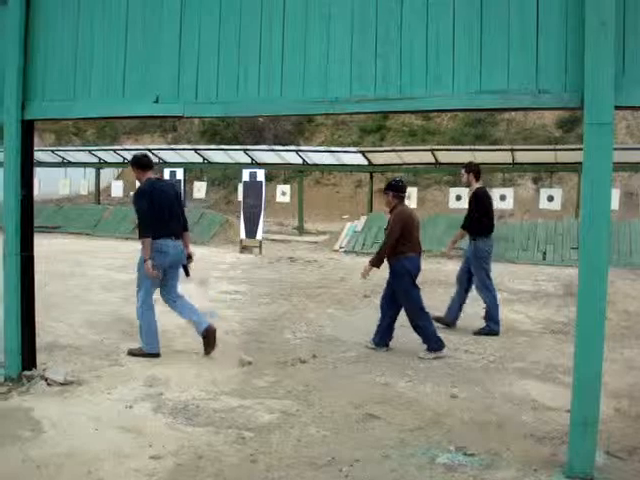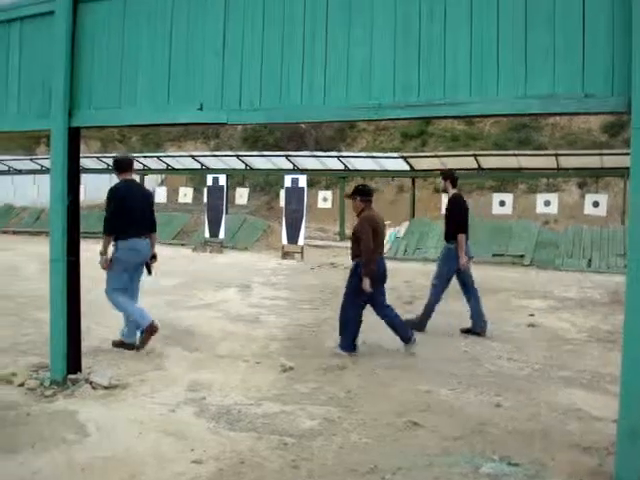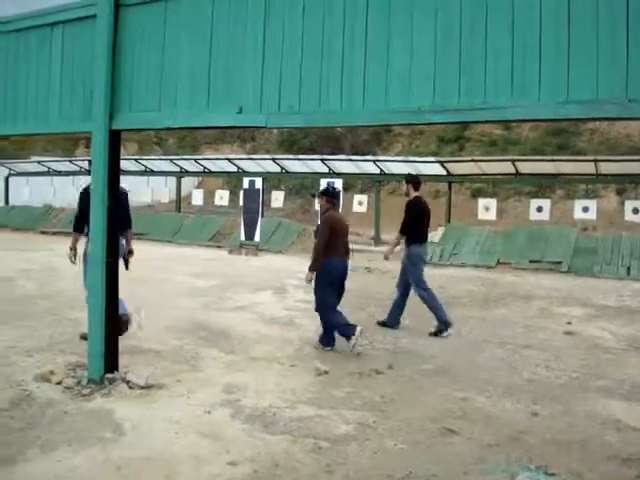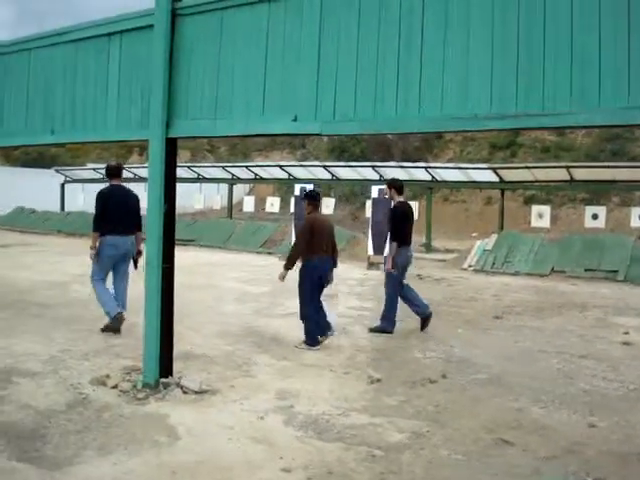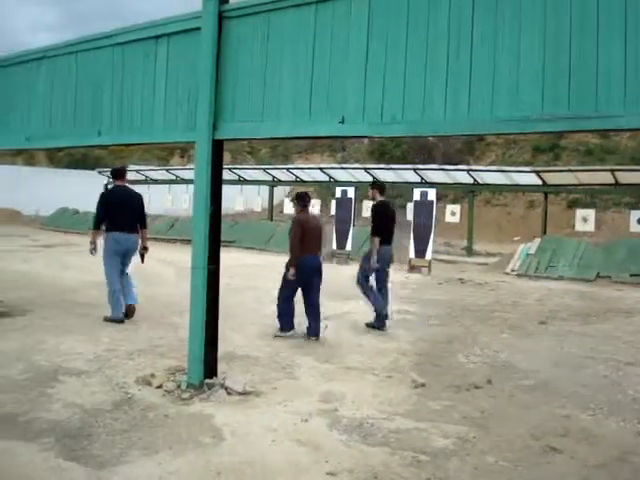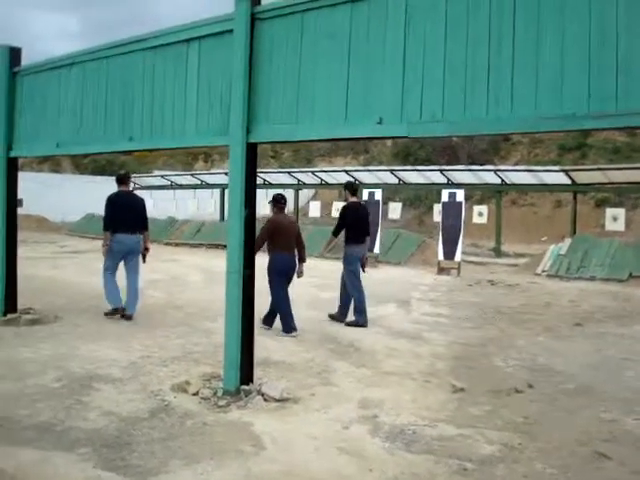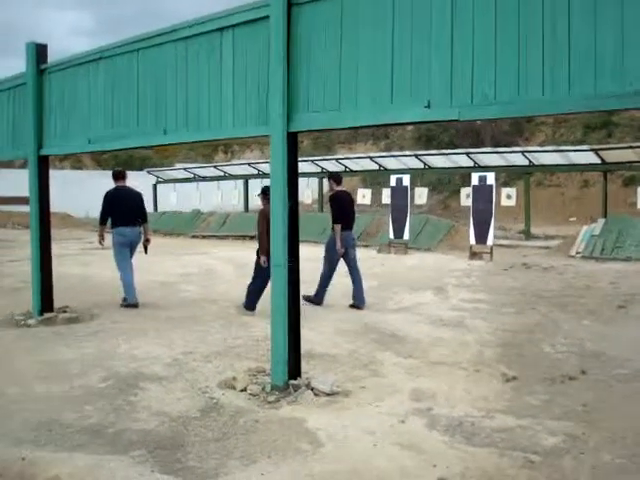
dt=0.7s
person 1, frame 1
left shoulder: (142, 191)
right shoulder: (172, 188)
left elbow: (145, 228)
right elbow: (183, 221)
left wrist: (146, 259)
right wrist: (187, 248)
left hip: (157, 247)
right hip: (176, 247)
left knee: (144, 298)
right knee: (171, 295)
left ankle: (149, 347)
right ankle: (204, 327)
person 1, frame 2
left shoulder: (116, 191)
right shoulder: (146, 192)
left elbow: (110, 225)
right elbow: (152, 225)
left wrist: (104, 252)
right wrist: (152, 249)
left hip: (126, 246)
right hip: (143, 246)
left knee: (114, 292)
right knee: (130, 293)
left ankle: (147, 324)
right ankle: (130, 338)
person 1, frame 3
left shoulder: (88, 192)
right shoulder: (121, 193)
left elbow: (80, 221)
right elbow: (126, 221)
left wrist: (73, 246)
right wrist: (128, 244)
right hip: (116, 244)
right ankle: (122, 314)
person 1, frame 4
left shoulder: (104, 194)
right shoulder: (132, 196)
left elbow: (97, 222)
right elbow: (138, 224)
left wrist: (94, 246)
right wrist: (138, 246)
left hip: (109, 242)
right hip: (128, 242)
left knee: (97, 280)
right knee: (121, 283)
left ankle: (115, 313)
right ankle: (116, 321)
person 1, frame 5
left shoulder: (107, 195)
right shoulder: (136, 196)
left elbow: (99, 220)
right elbow: (142, 221)
left wrist: (93, 241)
right wrist: (144, 242)
left hip: (114, 238)
right hip: (132, 238)
left knee: (112, 278)
right knee: (122, 273)
left ankle: (117, 314)
right ankle: (130, 304)
person 1, frame 6
left shoulder: (113, 198)
right shoulder: (139, 200)
left elbow: (108, 223)
right elbow: (144, 224)
left wrist: (105, 243)
right wrist: (146, 243)
left hip: (118, 239)
right hip: (135, 239)
left knee: (108, 273)
right knee: (133, 277)
left ankle: (117, 306)
right ankle: (129, 311)
person 1, frame 7
left shoulder: (110, 194)
right shoulder: (136, 194)
left elbow: (104, 216)
right elbow: (143, 216)
left wrist: (100, 234)
right wrist: (147, 234)
left hip: (120, 232)
right hip: (135, 232)
left knee: (124, 267)
right knee: (127, 262)
left ankle: (131, 300)
right ankle: (129, 295)
person 2, frame 1
left shoulder: (399, 214)
right shoulder: (407, 212)
left elbow: (388, 243)
left wrist: (372, 264)
left hip: (402, 264)
right hip: (408, 262)
left knee: (414, 308)
right knee: (389, 304)
left ankle: (435, 346)
right ankle: (380, 340)
person 2, frame 2
left shoulder: (365, 219)
right shoulder: (375, 217)
left elbow: (367, 249)
left wrist: (365, 276)
left hip: (364, 267)
right hip: (378, 265)
left knee: (350, 307)
right knee: (380, 305)
left ankle: (347, 346)
right ankle: (407, 336)
person 2, frame 3
left shoulder: (327, 218)
right shoulder: (341, 219)
left elbow: (320, 246)
left wrist: (311, 270)
left hip: (328, 265)
right hip: (340, 264)
left knee: (325, 306)
right knee: (326, 304)
left ankle: (351, 331)
right ankle: (327, 341)
person 2, frame 4
left shoulder: (309, 221)
right shoulder: (327, 222)
left elbow: (298, 247)
right elbow: (333, 247)
left wrist: (286, 268)
right wrist: (331, 269)
left hip: (311, 265)
right hip: (325, 264)
left knee: (308, 304)
right knee: (313, 300)
left ankle: (311, 342)
right ankle: (325, 329)
person 2, frame 5
left shoulder: (298, 220)
right shoulder: (316, 221)
left elbow: (294, 244)
left wrist: (291, 266)
left hip: (301, 262)
right hip: (316, 262)
left knee: (285, 296)
right knee: (312, 299)
left ankle: (286, 328)
right ankle: (313, 332)
person 2, frame 6
left shoulder: (272, 221)
right shoulder: (293, 222)
left elbow: (259, 241)
right elbow: (300, 245)
right wrist: (301, 264)
left hip: (277, 261)
right hip: (291, 260)
left knee: (280, 295)
right knee: (278, 292)
left ankle: (289, 329)
right ankle: (268, 321)
person 2, frame 7
left shoulder: (264, 212)
left elbow: (263, 234)
left wrist: (263, 254)
left hip: (268, 251)
left knee: (259, 280)
left ankle: (249, 306)
person 3, frame 1
left shoulder: (478, 195)
right shoulder: (481, 193)
left elbow: (467, 224)
left wrist: (450, 246)
left hip: (480, 244)
right hip: (476, 243)
left knee: (484, 285)
right knee: (463, 279)
left ankle: (492, 325)
right ankle: (451, 317)
person 3, frame 2
left shoulder: (454, 201)
right shoulder: (459, 199)
left elbow: (460, 230)
left wrist: (462, 255)
left hip: (453, 249)
right hip: (460, 249)
left knee: (438, 285)
right knee: (468, 287)
left ankle: (420, 322)
right ankle: (479, 325)
person 3, frame 3
left shoulder: (412, 204)
right shoulder: (424, 204)
left elbow: (405, 229)
left wrist: (391, 249)
left hip: (413, 250)
right hip: (419, 248)
left knee: (421, 288)
right knee: (403, 286)
left ankle: (444, 322)
right ankle: (392, 320)
person 3, frame 4
left shoulder: (396, 209)
right shoulder: (407, 207)
left elbow: (394, 236)
left wrist: (389, 259)
left hip: (398, 252)
right hip: (406, 251)
left knee: (391, 289)
right knee: (400, 286)
left ankle: (387, 324)
right ankle: (423, 311)
person 3, frame 5
left shoulder: (377, 207)
right shoulder: (390, 208)
left elbow: (376, 232)
left wrist: (373, 255)
left hip: (378, 249)
right hip: (388, 249)
left knee: (362, 279)
right knee: (382, 285)
left ankle: (381, 310)
right ankle: (379, 321)
person 3, frame 6
left shoulder: (347, 208)
right shoulder: (364, 208)
left elbow: (338, 230)
right elbow: (367, 232)
left wrist: (326, 247)
right wrist: (365, 251)
left hip: (351, 249)
right hip: (361, 248)
left knee: (354, 284)
right knee: (346, 281)
left ankle: (361, 319)
right ankle: (341, 314)
person 3, frame 7
left shoulder: (334, 196)
right shoulder: (349, 196)
left elbow: (336, 220)
left wrist: (338, 242)
left hip: (338, 236)
right hip: (350, 235)
left knee: (328, 269)
right knee: (353, 268)
left ankle: (318, 298)
right ankle: (359, 301)
